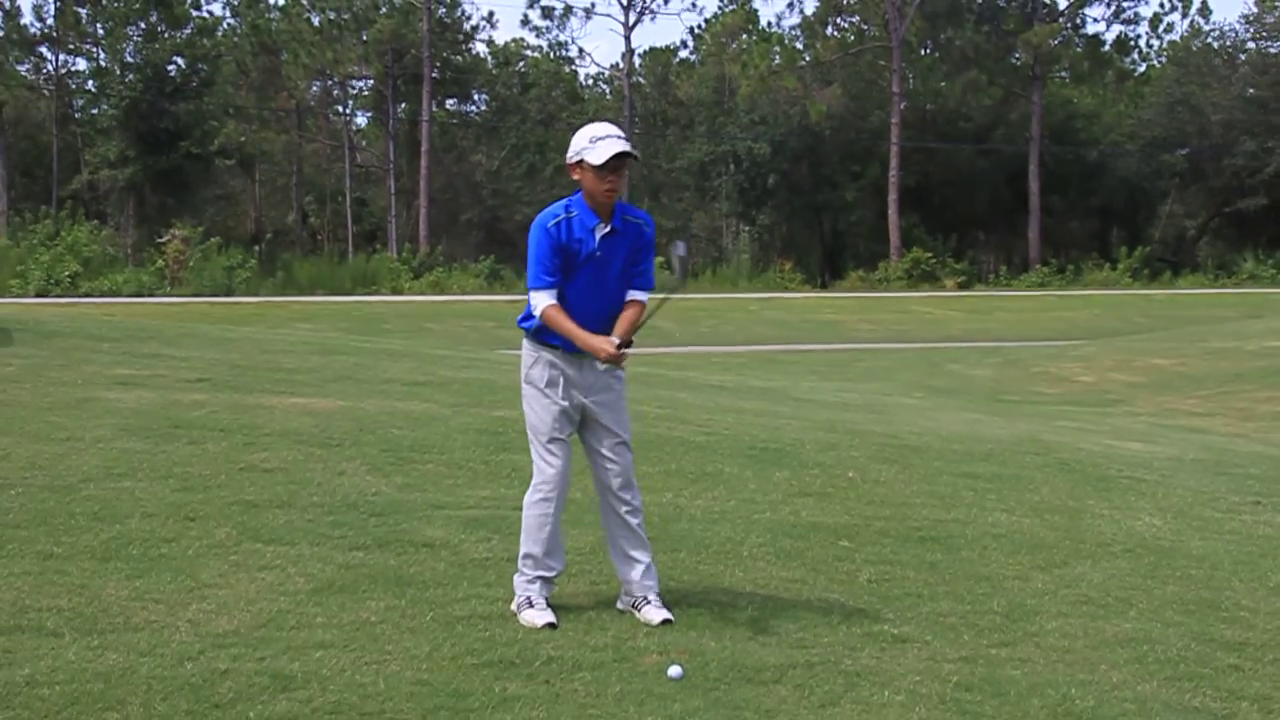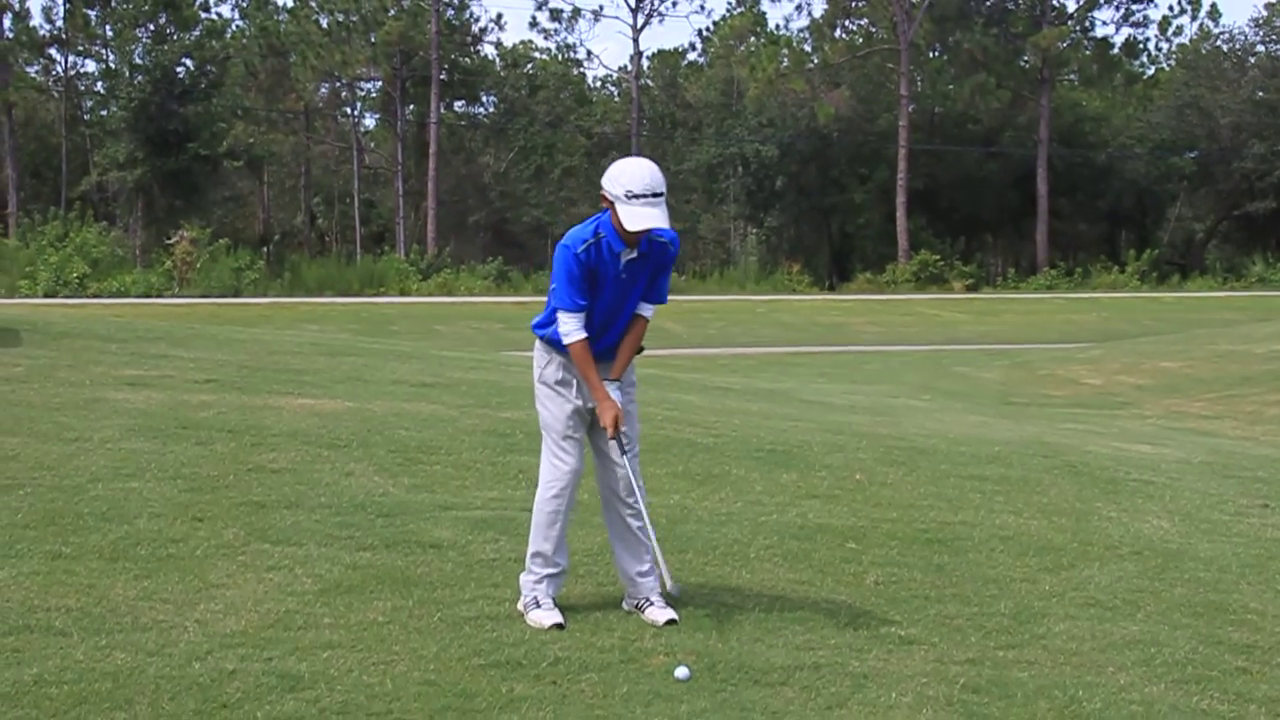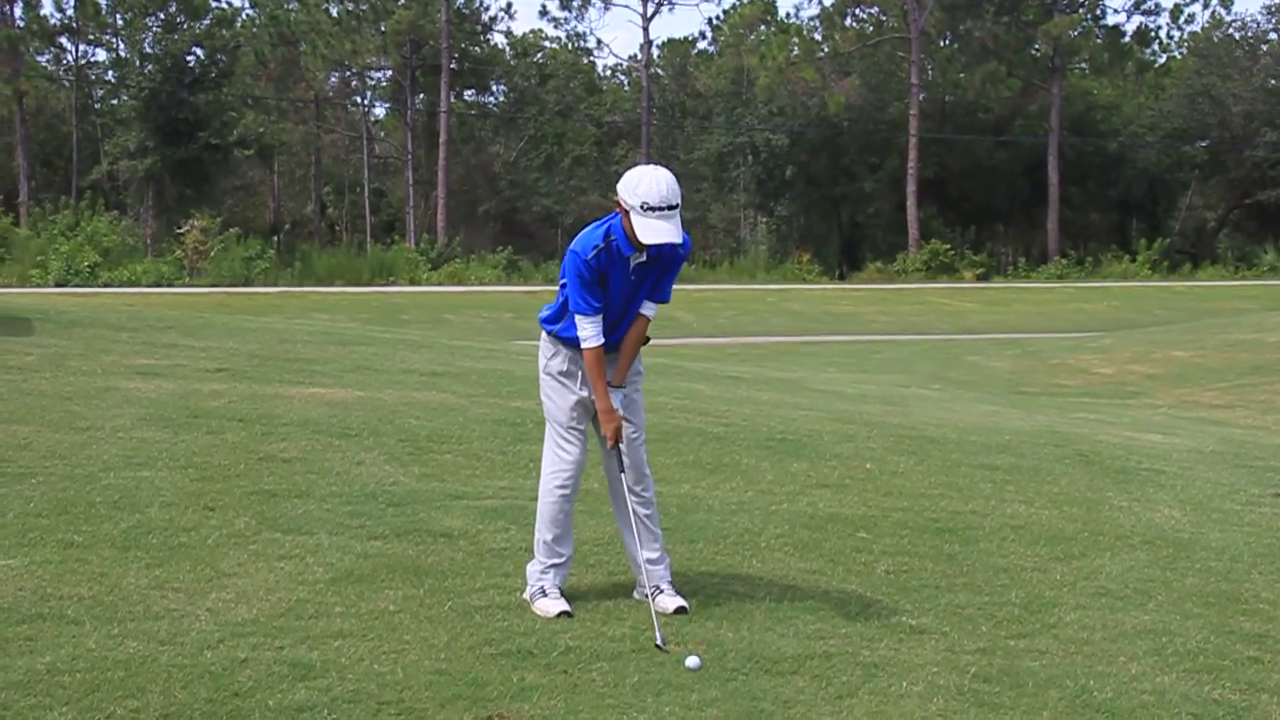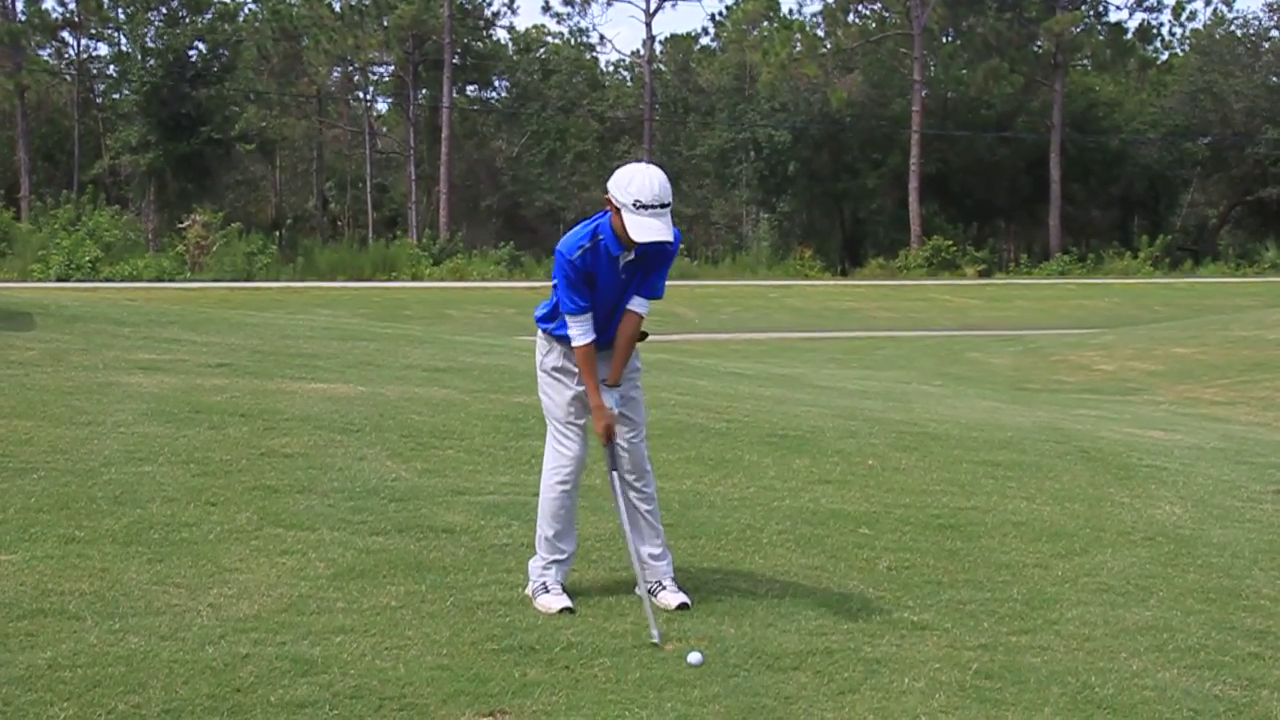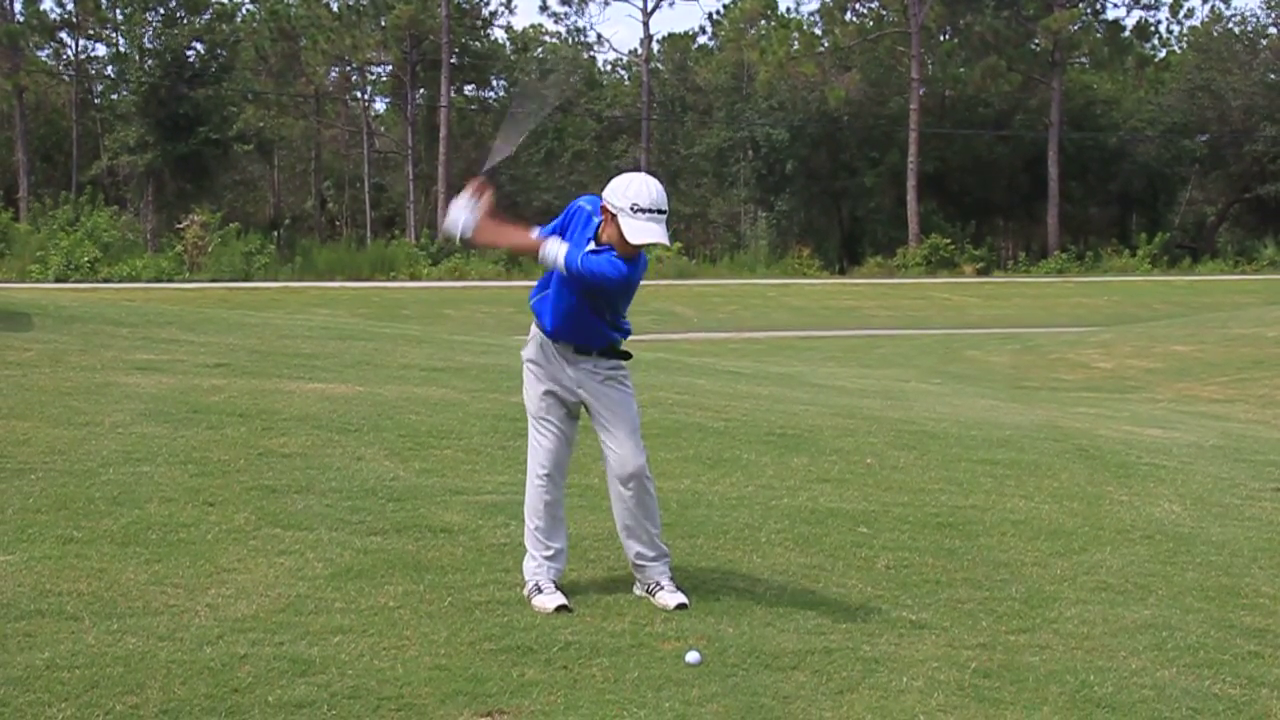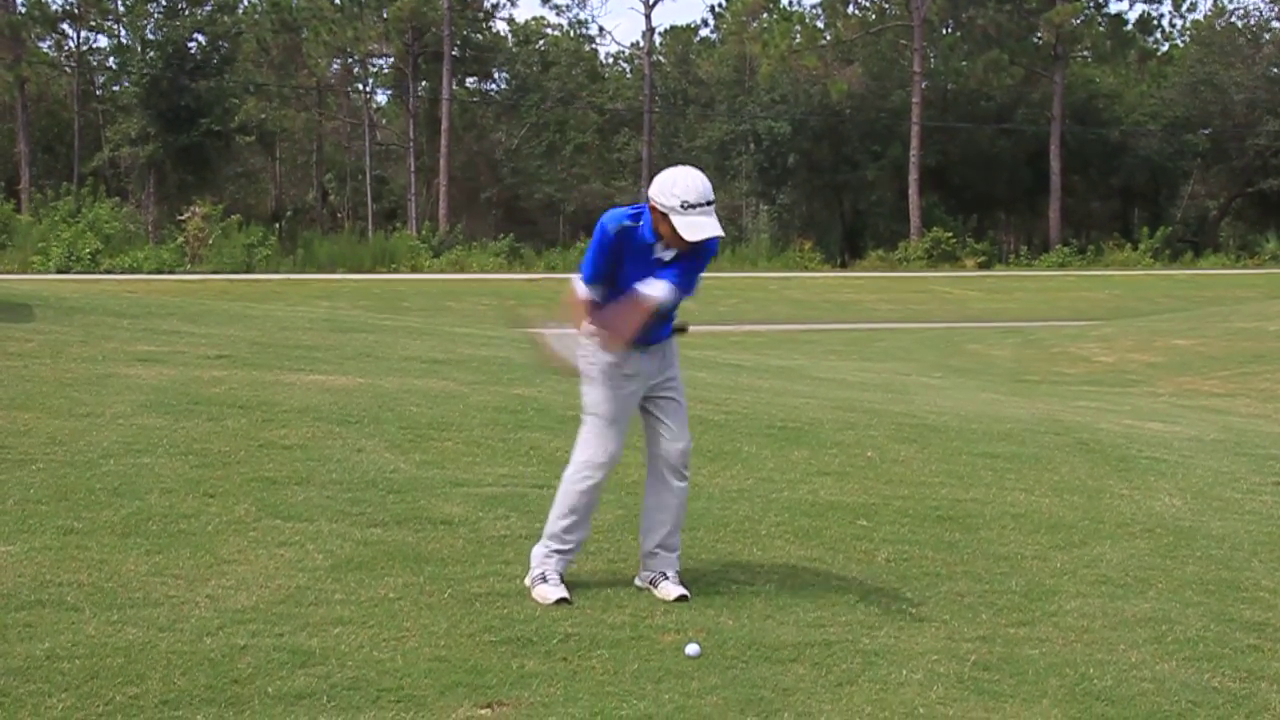
dt=0.5s
person 1, frame 1
left shoulder: (640, 228)
right shoulder: (550, 226)
left elbow: (637, 297)
right elbow: (543, 303)
left wrist: (614, 341)
right wrist: (588, 342)
left hip: (603, 364)
right hip: (551, 361)
left knee: (619, 475)
right knee: (550, 475)
left ankle: (638, 588)
right ankle: (531, 589)
person 1, frame 2
left shoulder: (665, 245)
right shoulder: (576, 247)
left elbow: (641, 314)
right elbow: (571, 330)
left wrist: (614, 384)
right wrist: (600, 397)
left hip: (614, 366)
right hip: (562, 364)
left knee: (624, 477)
right knee: (561, 472)
left ankle: (642, 587)
right ankle: (538, 589)
person 1, frame 3
left shoulder: (674, 247)
right shoulder: (587, 251)
left elbow: (643, 315)
right elbow: (588, 334)
left wrist: (617, 387)
right wrist: (603, 406)
left hip: (621, 357)
right hip: (567, 356)
left knee: (633, 465)
right knee: (564, 464)
left ankle: (654, 577)
right ankle: (544, 579)
person 1, frame 4
left shoulder: (664, 243)
right shoulder: (575, 250)
left elbow: (634, 313)
right elbow: (579, 331)
left wrist: (612, 386)
right wrist: (595, 403)
left hip: (619, 355)
right hip: (564, 355)
left knee: (634, 462)
right knee: (565, 461)
left ankle: (656, 573)
right ankle: (546, 575)
person 1, frame 5
left shoulder: (623, 270)
right shoulder: (584, 209)
left elbow: (542, 250)
right elbow: (541, 238)
left wrist: (476, 225)
right wrist: (480, 216)
left hip: (597, 367)
right hip: (547, 354)
left knee: (629, 466)
right knee: (546, 468)
left ankle: (652, 574)
right ankle: (540, 576)
person 1, frame 6
left shoulder: (702, 245)
right shoulder: (617, 225)
left elbow: (649, 301)
right elbow: (585, 291)
left wrist: (612, 325)
right wrist: (591, 330)
left hip: (657, 352)
right hip: (611, 354)
left knee: (673, 457)
right knee: (596, 456)
left ankle: (658, 567)
right ankle: (547, 565)
